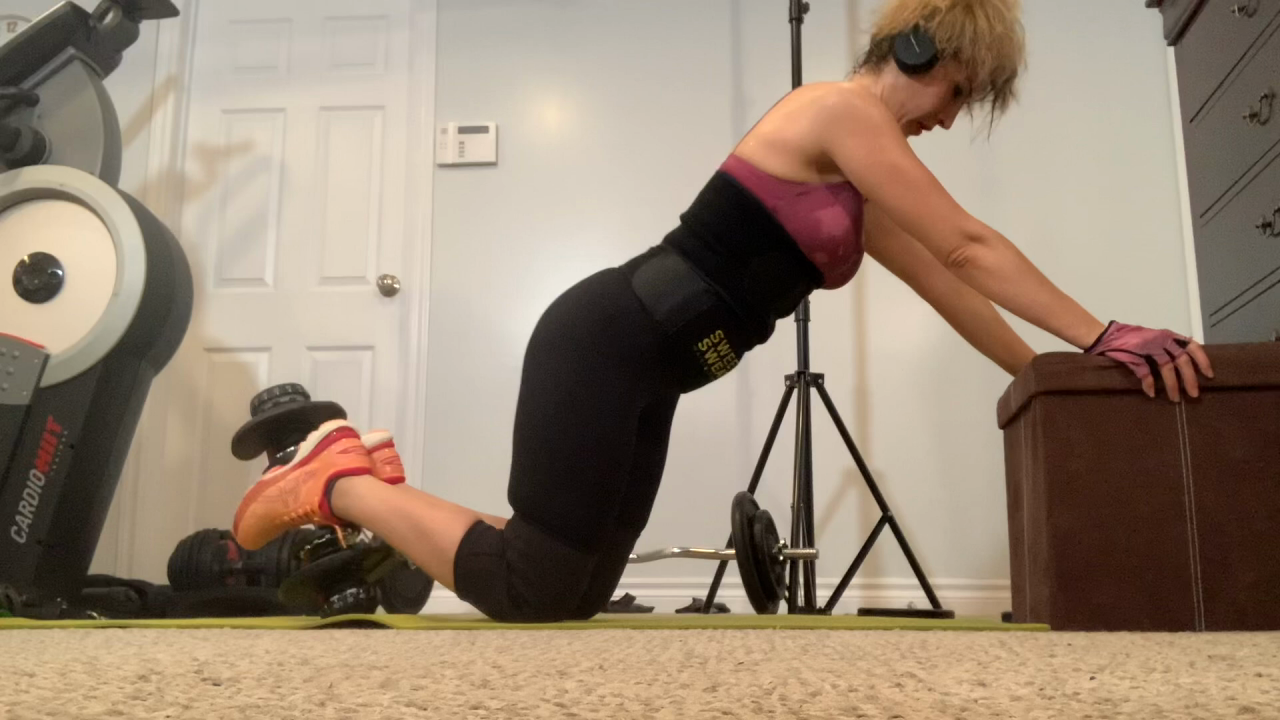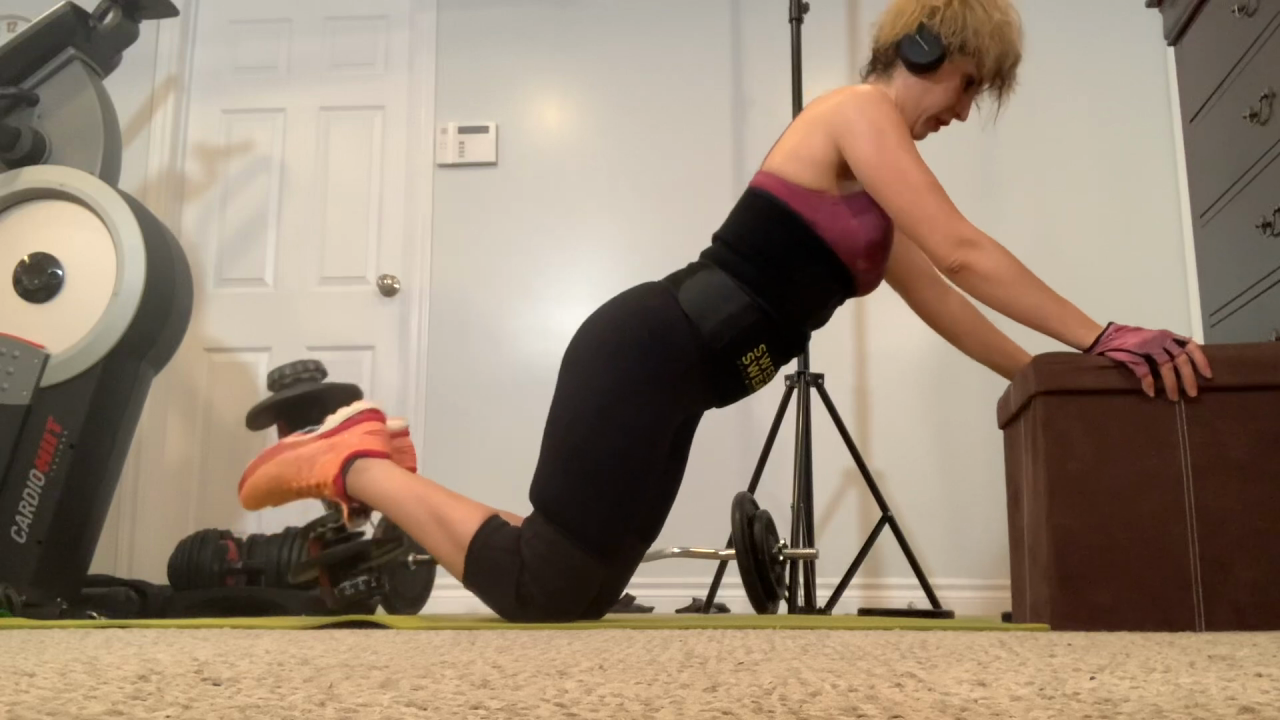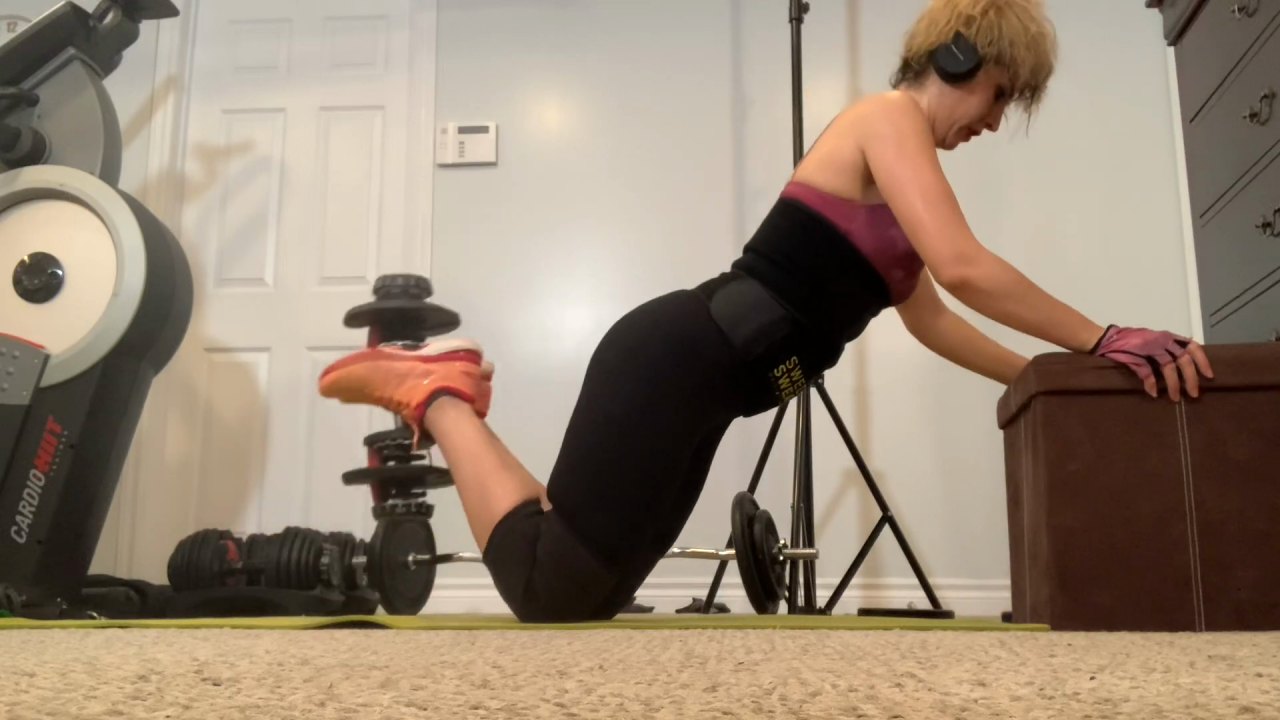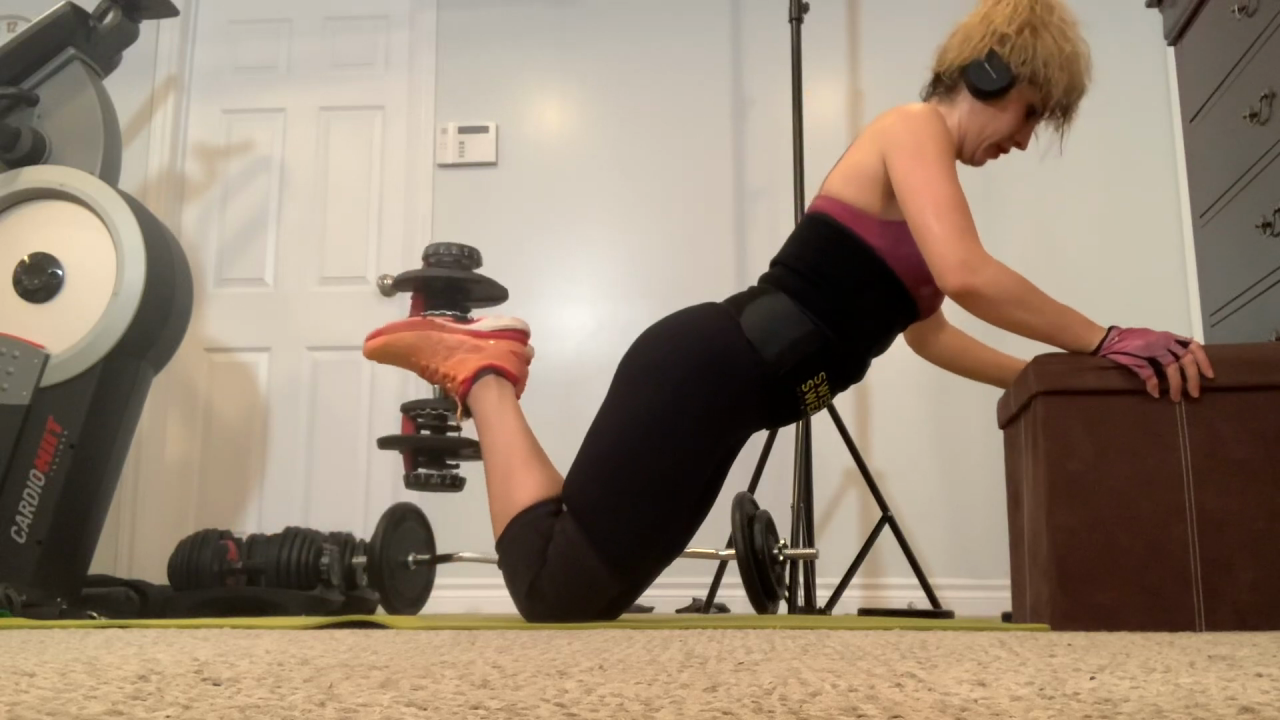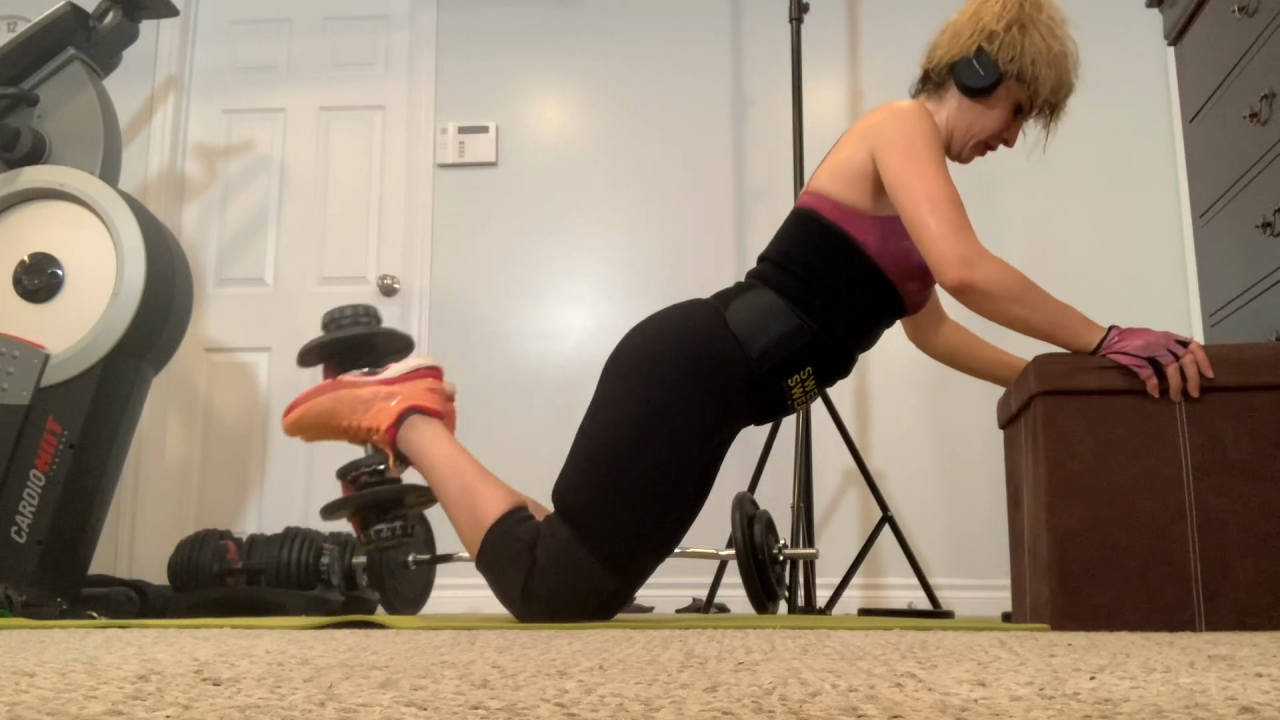
dt=0.5s
person 1, frame 1
left shoulder: (855, 185)
right shoulder: (837, 107)
left elbow: (944, 282)
right elbow: (966, 245)
right wrist: (1101, 336)
left hip: (640, 371)
right hip: (605, 343)
left knee: (571, 593)
right knee: (534, 594)
left ankle: (373, 481)
right ankle: (338, 484)
person 1, frame 2
left shoulder: (870, 184)
right shoulder: (857, 114)
left elbow: (936, 297)
right elbow: (963, 253)
right wrist: (1100, 338)
left hip: (669, 377)
right hip: (647, 356)
left knee: (576, 595)
right knee: (541, 595)
left ankle: (375, 466)
right ankle: (353, 462)
person 1, frame 3
left shoulder: (898, 171)
right shoulder: (887, 118)
left elbow: (930, 318)
right elbow: (963, 267)
right wrist: (1103, 340)
left hip: (698, 383)
right hip: (674, 363)
left knee: (586, 594)
right knee: (549, 594)
left ankle: (449, 399)
right ankle: (439, 392)
person 1, frame 4
left shoulder: (919, 167)
right shoulder: (913, 129)
left elbow: (929, 332)
right elbow: (968, 277)
right wrist: (1106, 342)
left hip: (721, 390)
right hip: (702, 374)
left knee: (592, 593)
right knee: (559, 594)
left ankle: (485, 377)
right ankle: (481, 371)
person 1, frame 5
left shoulder: (912, 172)
right shoulder: (901, 127)
left elbow: (931, 325)
right elbow: (965, 271)
right wrist: (1105, 341)
left hip: (705, 386)
right hip: (690, 370)
left knee: (584, 590)
right knee: (551, 592)
left ankle: (420, 423)
right ankle: (404, 414)
